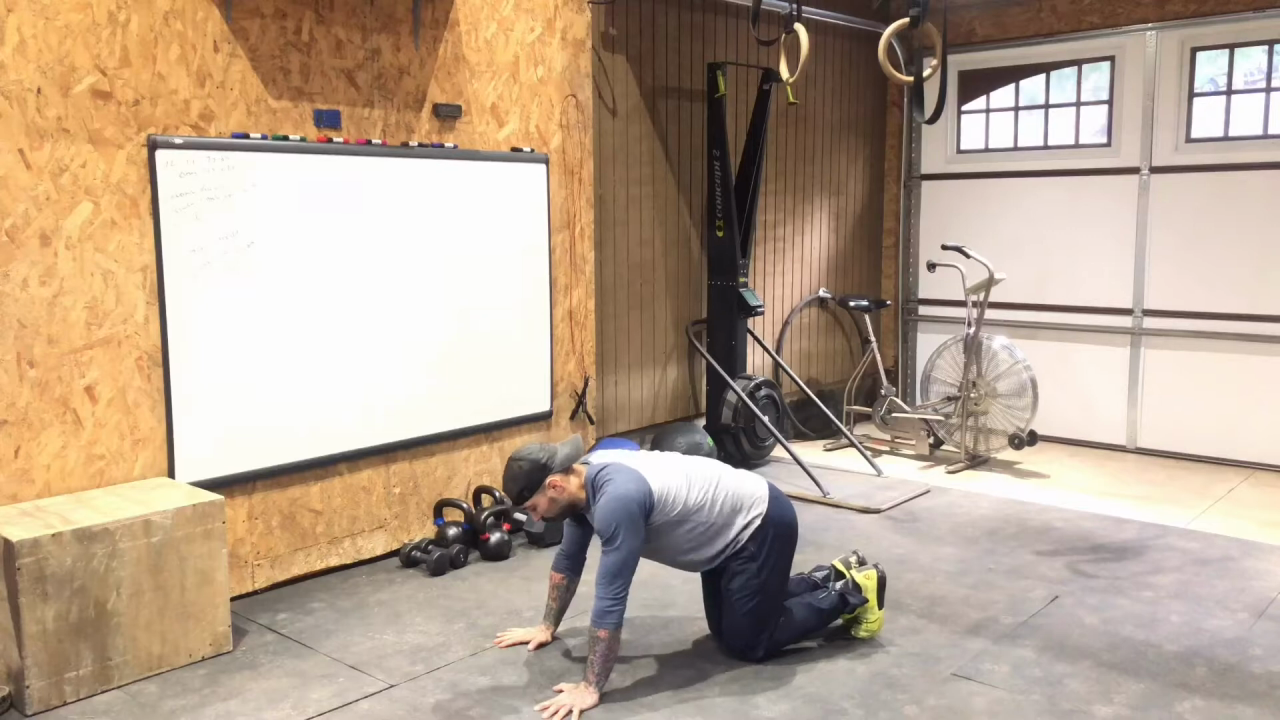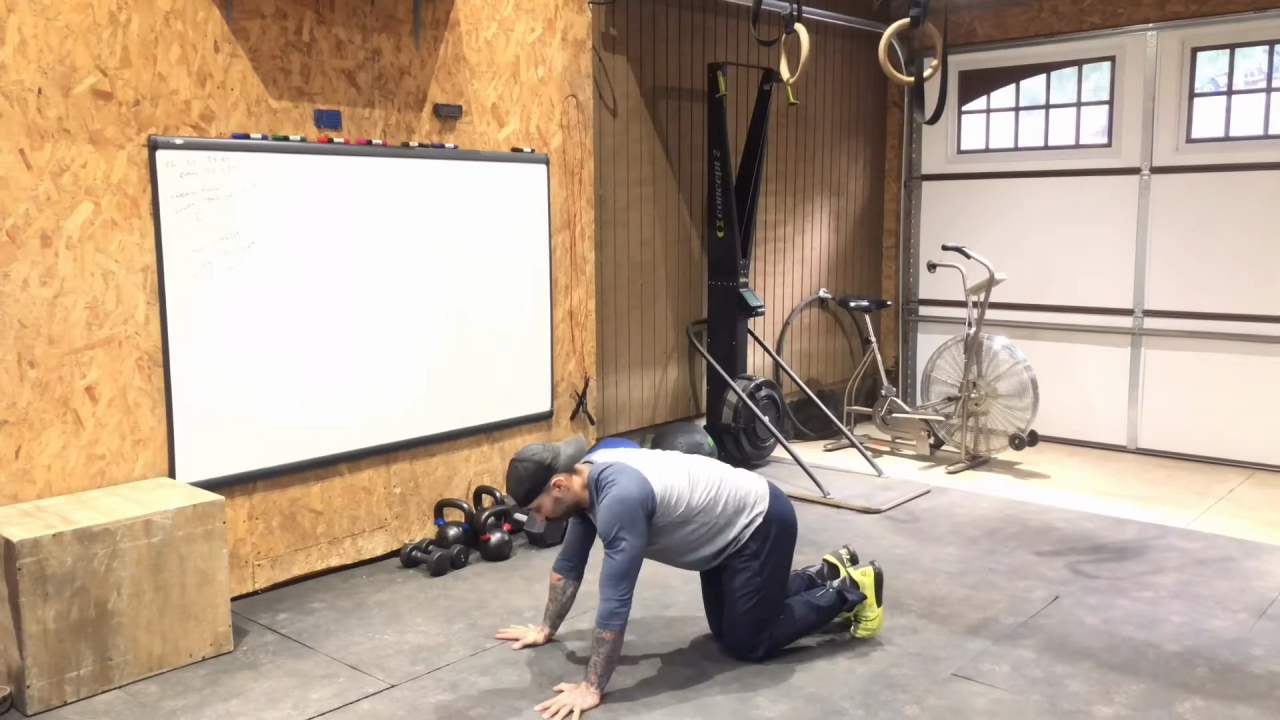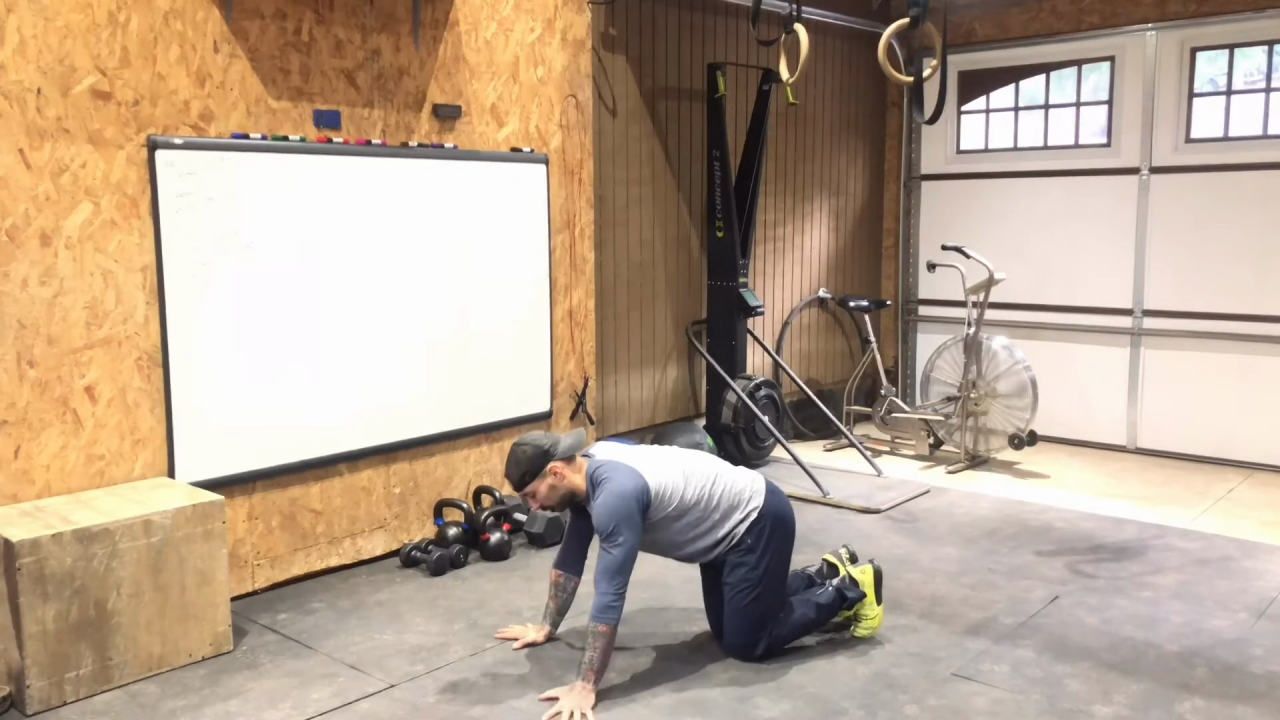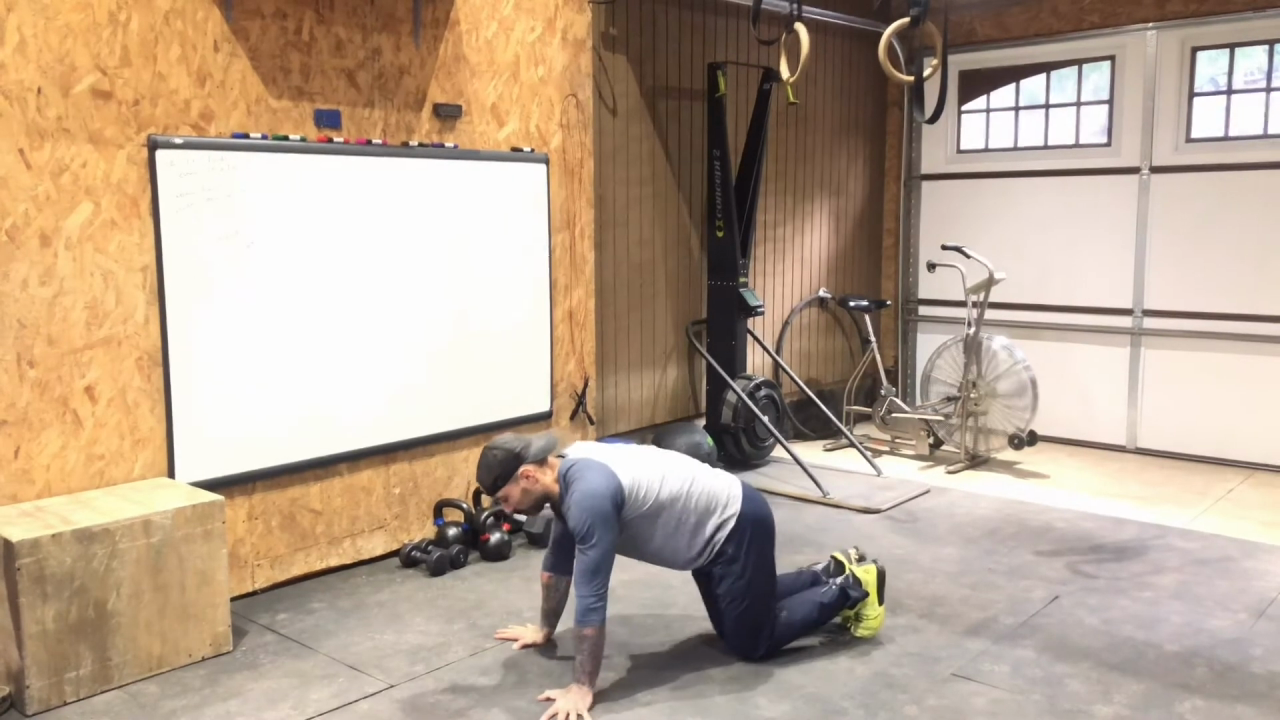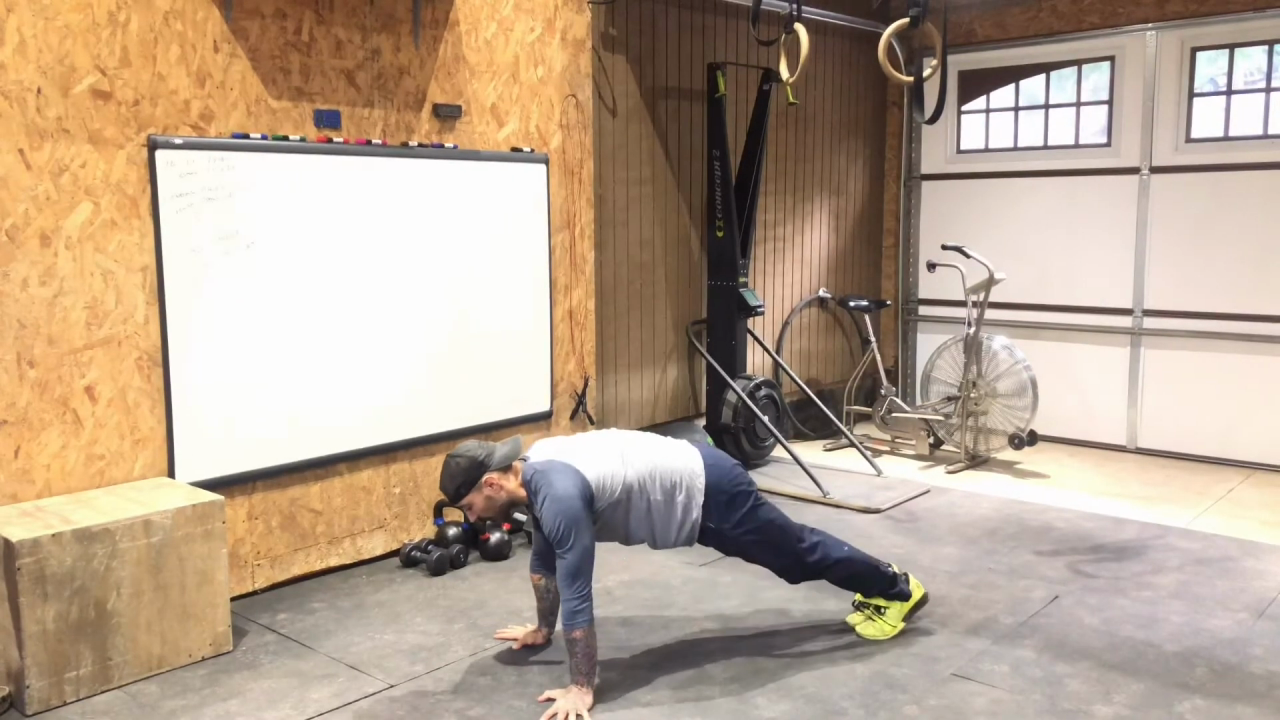
dt=1s
person 1, frame 1
left shoulder: (616, 498)
right shoulder: (584, 481)
left elbow: (610, 598)
right elbow: (568, 561)
left wrist: (590, 687)
right wrist: (547, 627)
left hip: (761, 524)
right hip: (730, 523)
left knee: (746, 643)
right knee: (724, 629)
left ankle: (852, 592)
right ankle: (832, 577)
person 1, frame 2
left shoulder: (619, 497)
right shoulder: (587, 480)
left elbow: (615, 599)
right elbow: (569, 564)
left wrist: (591, 688)
right wrist: (546, 628)
left hip: (761, 523)
right hip: (729, 524)
left knee: (747, 644)
right knee: (725, 630)
left ankle: (851, 589)
right ankle: (828, 572)
person 1, frame 3
left shoulder: (615, 493)
right shoulder: (586, 473)
left elbow: (610, 594)
right elbow: (570, 558)
left wrist: (585, 687)
right wrist: (546, 627)
left hip: (758, 520)
right hip: (730, 521)
left knee: (746, 643)
right knee: (725, 631)
left ankle: (851, 588)
right ankle: (827, 573)
person 1, frame 4
left shoulder: (588, 494)
right shoulder: (565, 473)
left elbow: (591, 595)
right elbow: (558, 560)
right wrist: (544, 628)
left hip: (735, 524)
right hip: (714, 519)
left knee: (752, 643)
right knee: (733, 623)
left ankle: (852, 587)
right ankle: (830, 573)
person 1, frame 5
left shoulder: (557, 495)
right shoulder: (533, 472)
left elbow: (576, 595)
right elbow: (543, 561)
right wrist: (542, 627)
left hip: (708, 492)
right hip: (692, 474)
left knee: (795, 555)
right knee: (791, 549)
left ankle: (898, 590)
right ankle: (884, 580)
